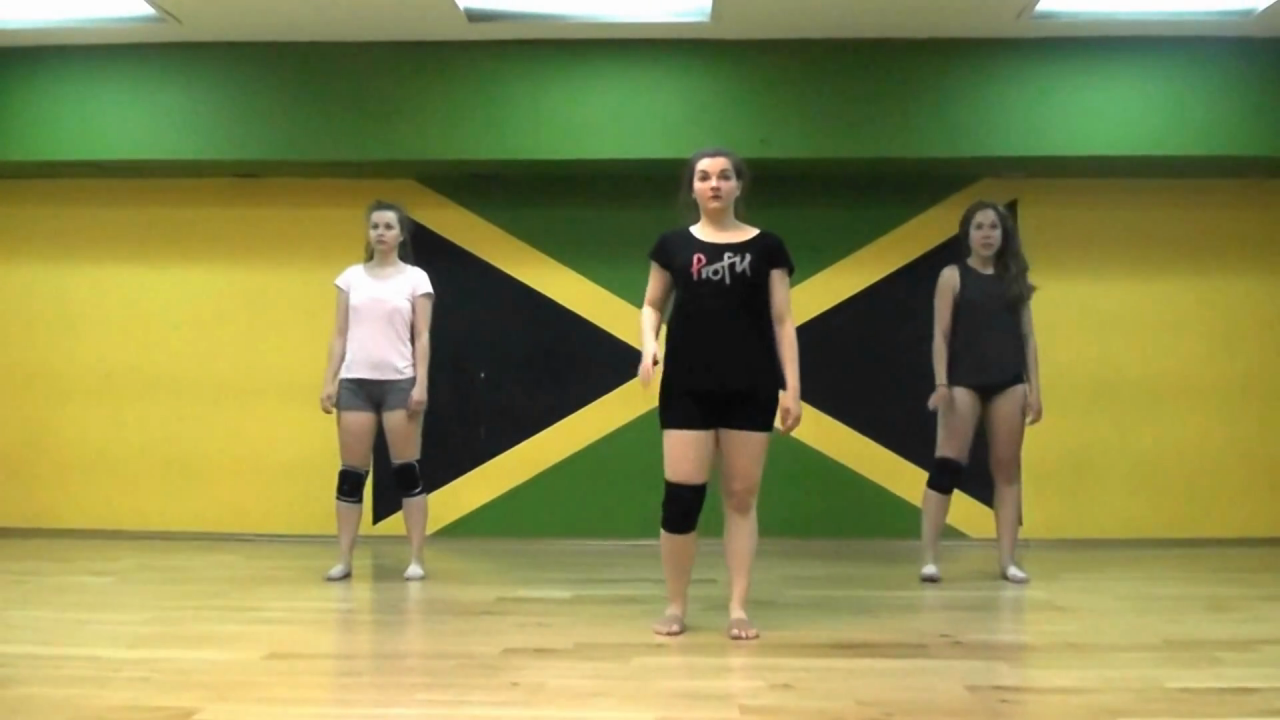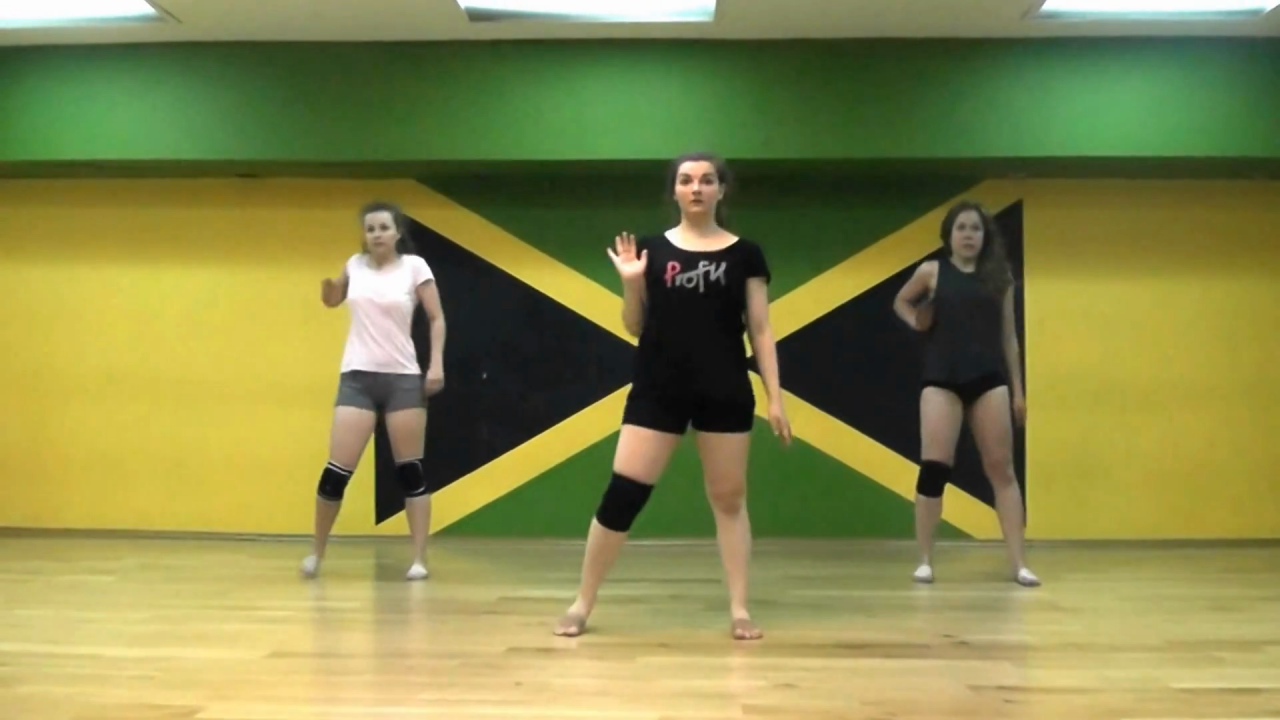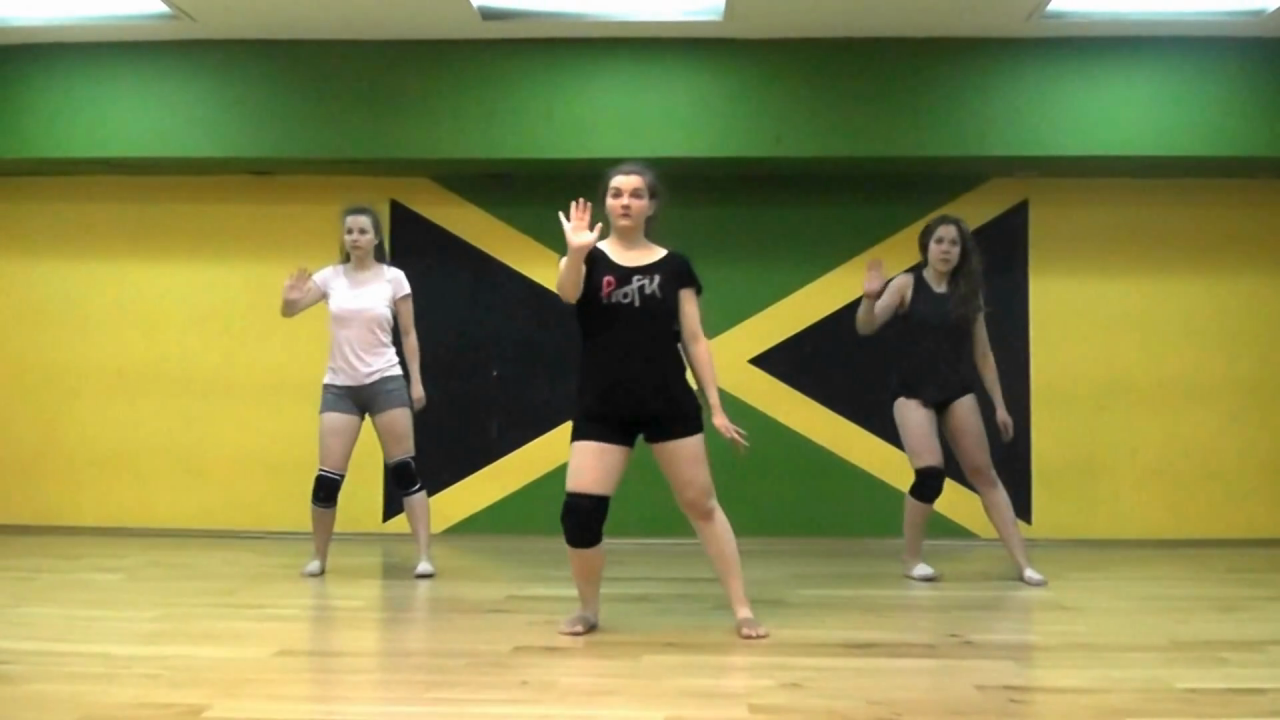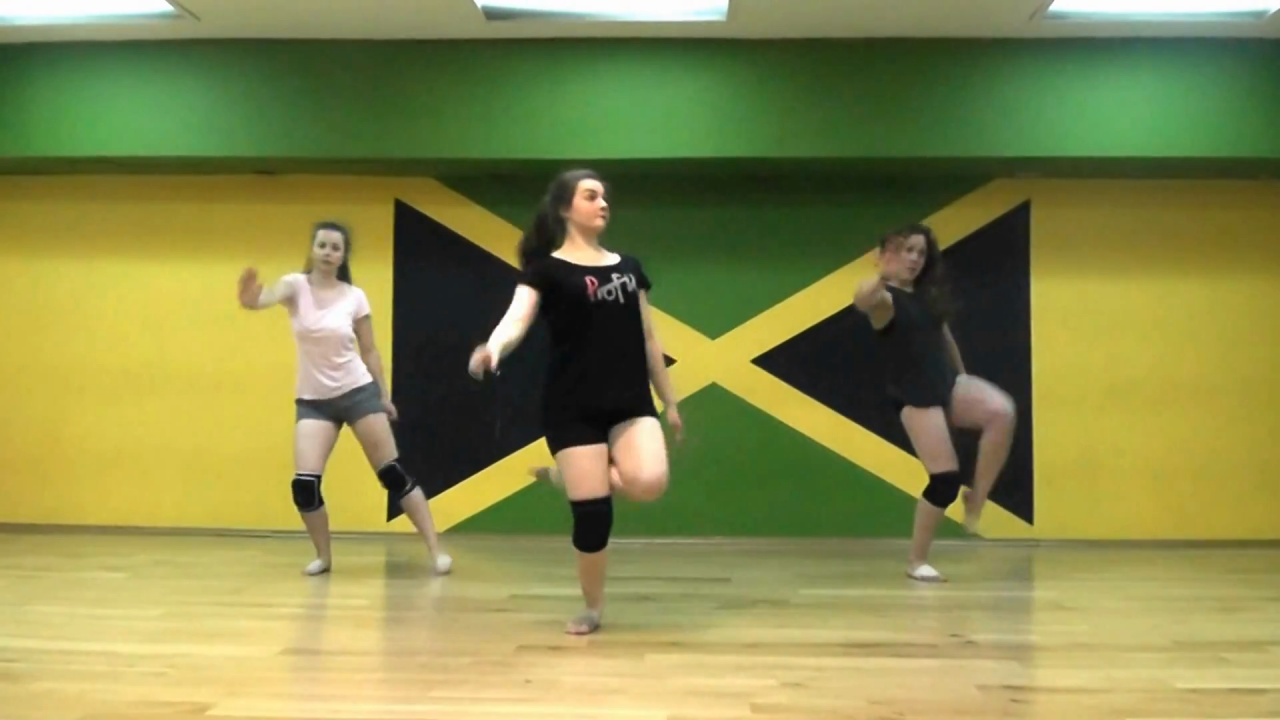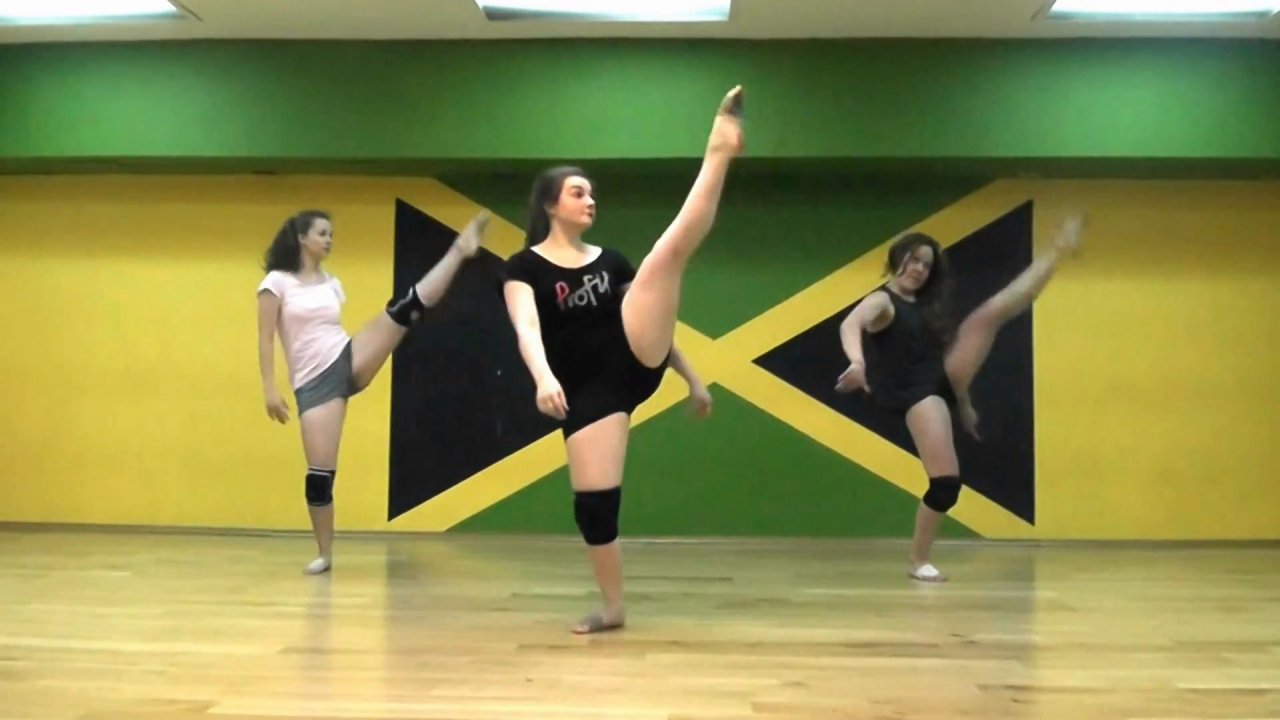
dt=0.5s
person 1, frame 1
left shoulder: (767, 246)
right shoulder: (673, 244)
left elbow: (782, 321)
right elbow: (653, 304)
left wrist: (792, 386)
right wrist: (649, 345)
left hip: (750, 388)
right hip: (687, 387)
left knee: (741, 497)
right knee: (682, 496)
left ankle: (738, 608)
right ankle: (675, 604)
person 1, frame 2
left shoulder: (743, 253)
right shoulder: (649, 248)
left elbow: (760, 330)
right elbow: (637, 325)
left wrist: (775, 397)
right wrist: (630, 280)
left hip: (725, 393)
right hip: (656, 391)
left knee: (729, 499)
right knee: (623, 493)
left ankle: (739, 608)
right ankle: (582, 603)
person 1, frame 3
left shoulder: (674, 265)
right shoulder: (589, 257)
left elbow: (694, 339)
right elbow: (566, 295)
left wrist: (716, 408)
right wrist: (575, 252)
left hip: (669, 402)
right hip: (601, 406)
left knee: (700, 503)
right knee: (580, 509)
left ankle: (742, 608)
right ankle: (588, 608)
person 1, frame 4
left shoulder: (628, 266)
right shoulder: (545, 268)
left elbow: (648, 338)
right elbow: (516, 320)
left wrist: (668, 399)
right wrist: (493, 350)
left hip: (629, 389)
right hip: (573, 404)
left knee: (651, 481)
right knee: (591, 512)
left ankle: (570, 475)
right ankle: (591, 609)
person 1, frame 5
left shoulder: (610, 259)
right shoulder: (524, 269)
left elbow: (653, 314)
right elbow: (528, 329)
left wrist: (692, 379)
right wrist: (544, 379)
left hip: (635, 358)
right hip: (590, 390)
left knee: (668, 253)
right knee: (594, 501)
right ankle: (611, 607)
person 2, frame 1
left shoulder: (1015, 277)
right shoulder: (953, 276)
left elbow: (1027, 337)
right elbow: (941, 334)
left wrist: (1034, 388)
right wrist: (941, 384)
left hip: (1008, 382)
right hip: (964, 380)
left knee: (1007, 469)
right knee: (948, 465)
left ankle: (1007, 560)
right ankle: (929, 558)
person 2, frame 2
left shoulder: (998, 276)
right shoulder: (931, 271)
left elbow: (1008, 337)
right elbow: (901, 305)
left wrist: (1018, 390)
right wrist: (917, 321)
left hip: (989, 382)
right hip: (941, 380)
left knee: (1001, 469)
right knee: (935, 467)
left ankle: (1018, 562)
right ankle: (924, 559)
person 2, frame 3
left shoulder: (969, 292)
right shoulder: (905, 284)
left elbow: (982, 353)
right elbow: (865, 328)
left wrist: (1000, 405)
right wrist: (870, 298)
left hip: (958, 393)
right hip: (914, 393)
left knee: (984, 474)
right knee: (930, 472)
left ankle: (1022, 562)
right ankle: (913, 559)
person 2, frame 4
left shoulder: (930, 293)
right shoulder: (881, 297)
right elbow: (868, 297)
left wrist: (964, 384)
right wrist: (886, 276)
left hip: (949, 384)
right hip: (915, 396)
left knee: (1003, 414)
right knee: (945, 476)
left ankle: (975, 501)
right ankle: (916, 560)
person 2, frame 5
left shoulder: (928, 303)
right shoulder: (881, 301)
right elbow: (849, 325)
left wrist: (965, 404)
right wrist: (858, 361)
left hip: (944, 377)
right hip: (919, 393)
left knee: (992, 312)
right knee: (946, 482)
right ankle: (918, 560)
person 3, frame 1
left shoulder: (416, 278)
right shoulder: (351, 276)
left elbow: (422, 336)
right elbow: (340, 334)
left wrist: (421, 384)
right wrist: (329, 381)
left hip: (399, 382)
right hip: (356, 382)
left knee: (407, 471)
right knee: (351, 473)
left ankle: (416, 559)
right ankle: (344, 559)
person 3, frame 2
left shoulder: (415, 266)
right shoulder: (356, 264)
left elbow: (436, 319)
right elbow: (335, 299)
left wrist: (436, 363)
right wrist: (329, 292)
left hip: (402, 378)
right hip: (357, 377)
left knee: (410, 471)
right knee: (337, 471)
left ankle: (419, 558)
right ankle: (317, 552)
person 3, frame 3
left shoulder: (393, 278)
right shoulder: (330, 277)
left elbow: (408, 334)
right elbow: (288, 312)
left wrist: (416, 381)
right wrist: (291, 297)
left hip: (386, 381)
right hip: (339, 386)
left knee: (405, 471)
right knee: (328, 478)
left ankle: (424, 555)
right ankle: (319, 556)
person 3, frame 4
left shoulder: (354, 297)
right shoulder: (295, 285)
left elbow: (369, 351)
right elbow: (265, 298)
left wrist: (384, 398)
right wrist: (251, 294)
left hip: (358, 391)
right hip: (313, 401)
left knee: (393, 474)
right knee: (303, 482)
left ankle: (436, 549)
right ankle: (323, 555)
person 3, frame 5
left shoulder: (332, 284)
right shoulder: (277, 282)
right elbow: (265, 340)
right wrist: (270, 389)
left hip: (348, 360)
right hip: (313, 380)
left knee: (404, 308)
right knee: (320, 473)
right ankle: (324, 554)
